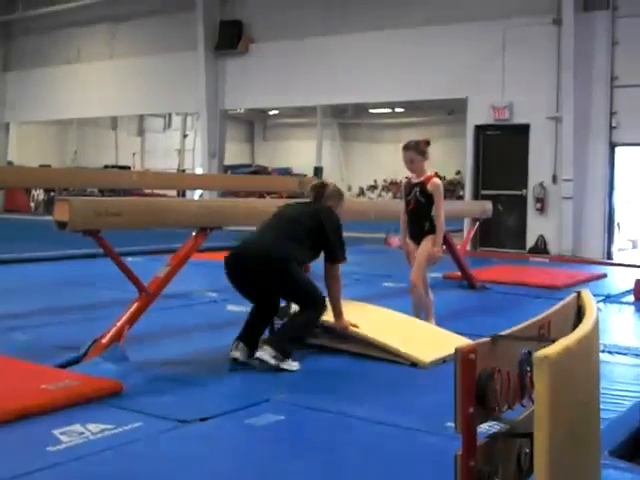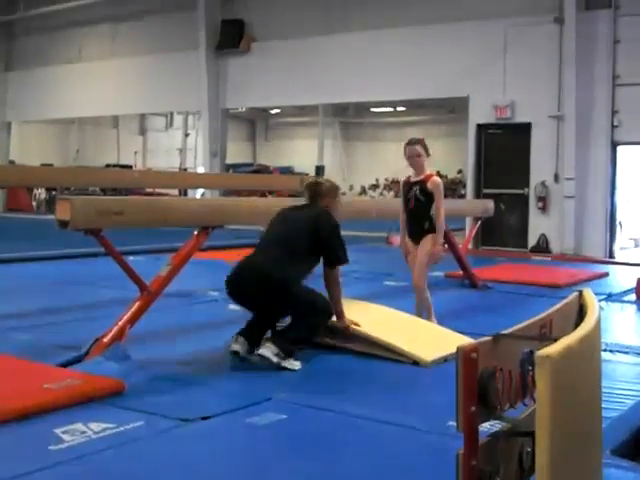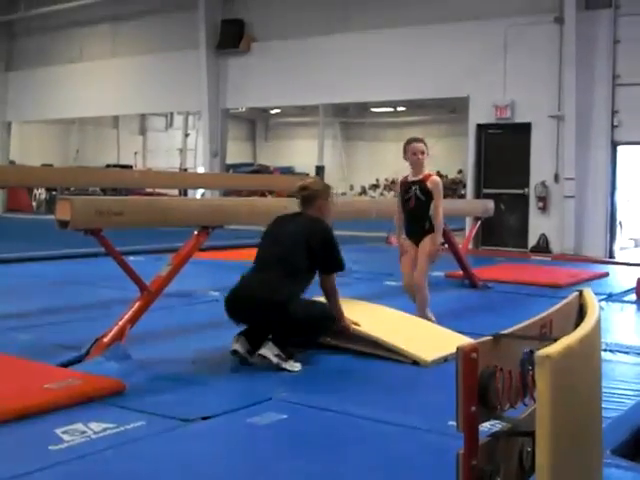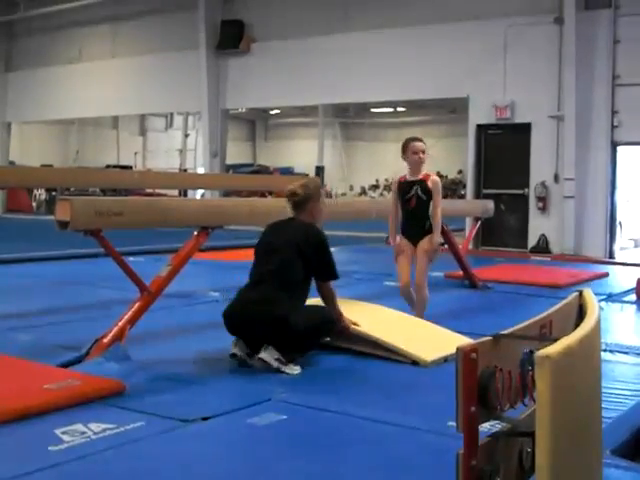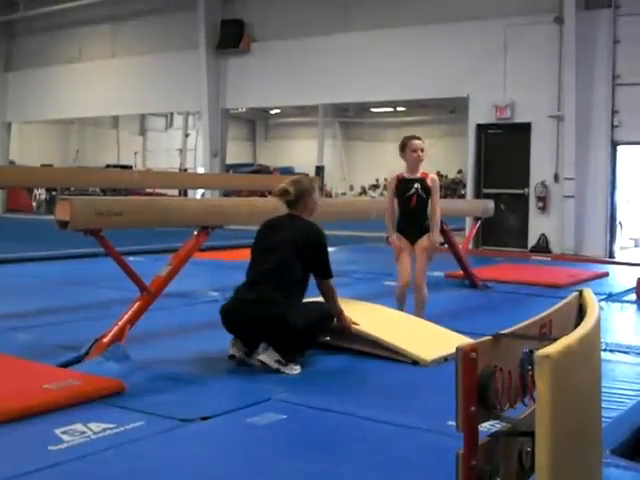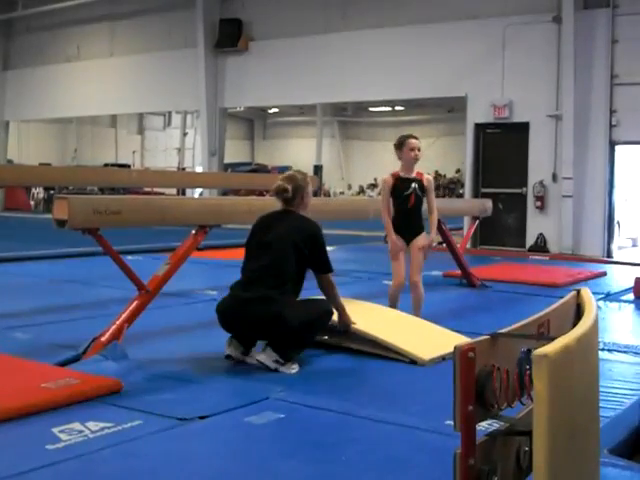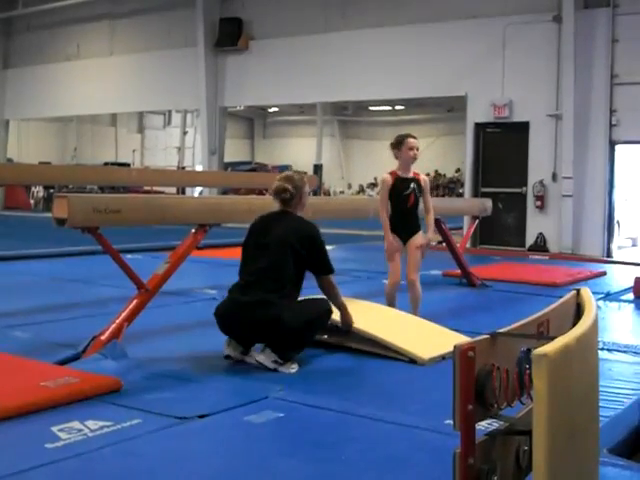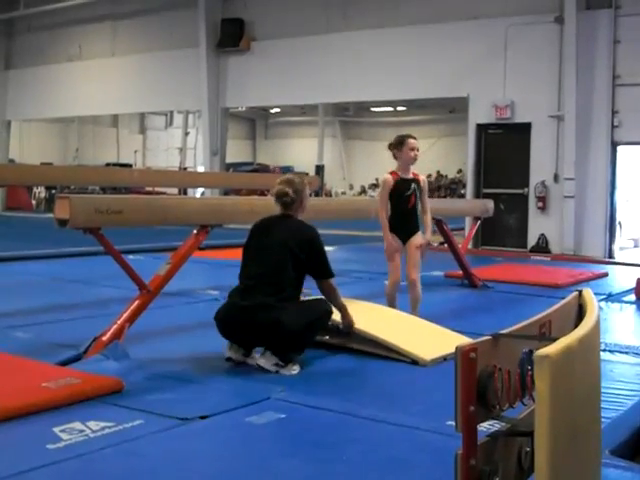
dt=0.1s
person 1, frame 1
left shoulder: (295, 209)
right shoulder: (329, 217)
right elbow: (332, 276)
left wrist: (289, 300)
right wrist: (339, 317)
left hip: (236, 261)
right hip: (272, 260)
left knee: (268, 300)
right knee: (315, 303)
left ankle: (243, 346)
right ankle: (275, 350)
person 1, frame 2
left shoulder: (287, 213)
right shoulder: (327, 221)
right elbow: (332, 277)
right wrist: (341, 316)
right hip: (275, 281)
left knee: (274, 302)
right knee: (321, 309)
left ankle: (245, 340)
right ankle: (278, 347)
person 1, frame 3
left shoulder: (280, 221)
right shoulder: (321, 229)
right elbow: (328, 283)
right wrist: (339, 318)
right hip: (274, 302)
right knee: (325, 315)
left ankle: (246, 341)
right ankle: (279, 349)
person 1, frame 4
left shoulder: (272, 229)
right shoulder: (314, 235)
right elbow: (324, 288)
right wrist: (340, 319)
right hip: (274, 318)
right knee: (327, 318)
left ankle: (245, 345)
right ankle: (280, 352)
person 1, frame 5
left shoulder: (267, 226)
right shoulder: (313, 232)
right elbow: (325, 285)
right wrist: (340, 316)
right hip: (271, 318)
right knee: (325, 314)
left ankle: (243, 344)
right ankle: (279, 354)
person 1, frame 6
left shoulder: (262, 222)
right shoulder: (309, 228)
right elbow: (325, 281)
right wrist: (341, 312)
right hip: (268, 315)
right knee: (323, 310)
left ankle: (239, 344)
right ankle: (278, 353)
person 1, frame 7
left shoulder: (259, 223)
right shoulder: (307, 230)
right elbow: (326, 282)
right wrist: (344, 311)
right hip: (267, 318)
right knee: (322, 309)
left ankle: (238, 344)
right ankle: (276, 354)
person 1, frame 8
left shoulder: (259, 227)
right shoulder: (306, 233)
right elbow: (326, 286)
right wrist: (345, 313)
right hip: (267, 322)
right knee: (322, 310)
left ankle: (241, 347)
right ankle: (277, 356)
person 2, frame 1
left shoulder: (434, 183)
right shoulder: (406, 184)
left elbow: (440, 216)
left wrist: (438, 245)
right wrist: (404, 240)
left hip: (428, 236)
right hip: (413, 237)
left knee: (415, 281)
right knee: (422, 283)
left ankle: (418, 320)
right ankle: (430, 319)
person 2, frame 2
left shoulder: (434, 181)
right shoulder: (405, 183)
left elbow: (440, 214)
left wrist: (439, 243)
right wrist: (402, 240)
left hip: (427, 235)
right hip: (411, 237)
left knee: (419, 282)
right knee: (418, 283)
right ankle: (429, 317)
person 2, frame 3
left shoulder: (433, 181)
right shoulder: (402, 183)
left elbow: (438, 213)
right elbow: (400, 213)
left wrist: (437, 242)
right wrist: (399, 239)
left hip: (427, 235)
right hip: (409, 237)
left knee: (420, 282)
right knee: (408, 283)
left ankle: (421, 320)
right ankle: (426, 313)
person 2, frame 4
left shoulder: (433, 181)
right shoulder: (399, 183)
left elbow: (437, 213)
right elbow: (394, 214)
left wrist: (435, 240)
right wrist: (393, 239)
left hip: (425, 235)
right hip: (405, 236)
left knee: (420, 282)
right knee: (404, 282)
left ankle: (419, 320)
right ankle: (415, 309)
person 2, frame 5
left shoulder: (431, 179)
right shoulder: (395, 181)
left elbow: (435, 211)
right elbow: (390, 212)
left wrist: (434, 238)
right wrist: (392, 238)
left hip: (423, 234)
right hip: (402, 234)
left knee: (419, 282)
right knee: (404, 281)
person 2, frame 6
left shoulder: (426, 180)
right shoulder: (390, 180)
left elbow: (432, 211)
right elbow: (385, 211)
left wrist: (431, 236)
right wrist: (391, 238)
left hip: (418, 233)
right hip: (398, 233)
left knee: (416, 280)
right knee: (398, 280)
left ankle: (417, 318)
person 2, frame 7
left shoulder: (422, 180)
right shoulder: (388, 179)
left elbow: (428, 210)
right elbow: (383, 211)
left wrist: (429, 235)
right wrist: (388, 238)
left hip: (415, 232)
right hip: (395, 232)
left knee: (413, 279)
right knee: (394, 279)
left ankle: (416, 317)
person 2, frame 8
left shoulder: (421, 180)
right shoulder: (389, 179)
left elbow: (425, 210)
right elbow: (382, 212)
left wrist: (427, 235)
right wrist: (388, 239)
left hip: (414, 232)
right hip: (394, 232)
left knee: (414, 279)
right knee: (395, 279)
left ankle: (414, 316)
